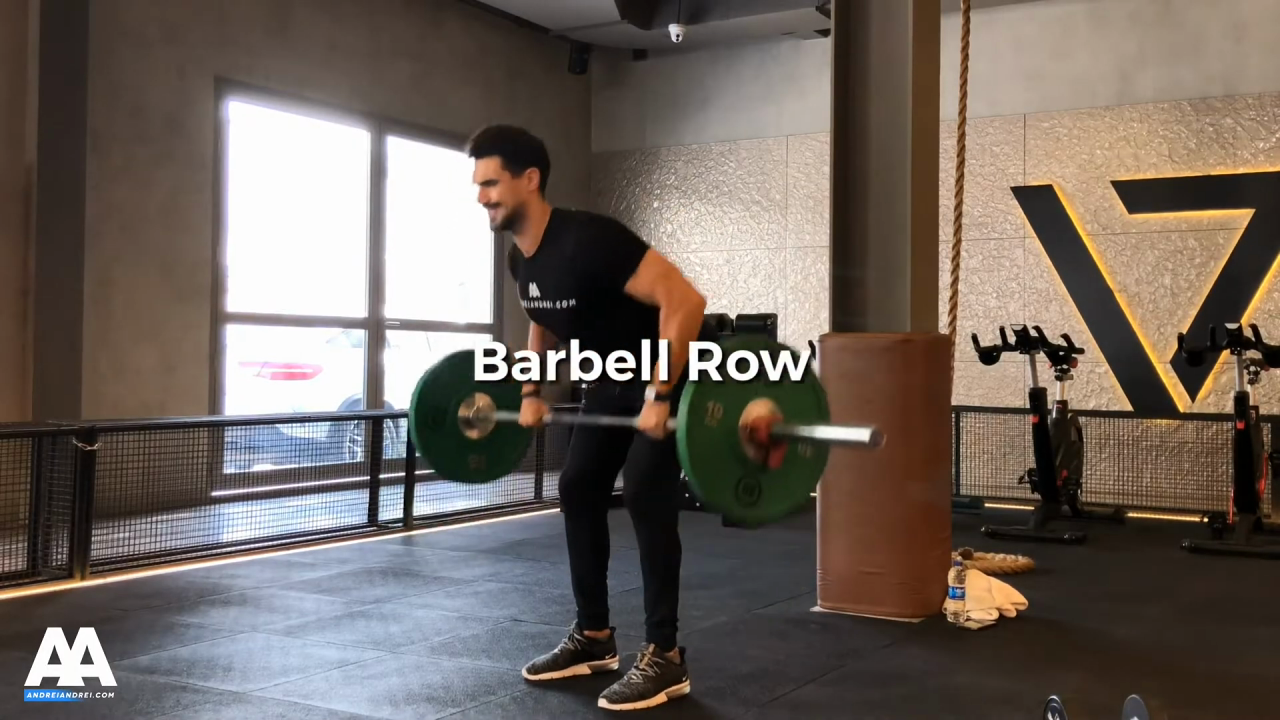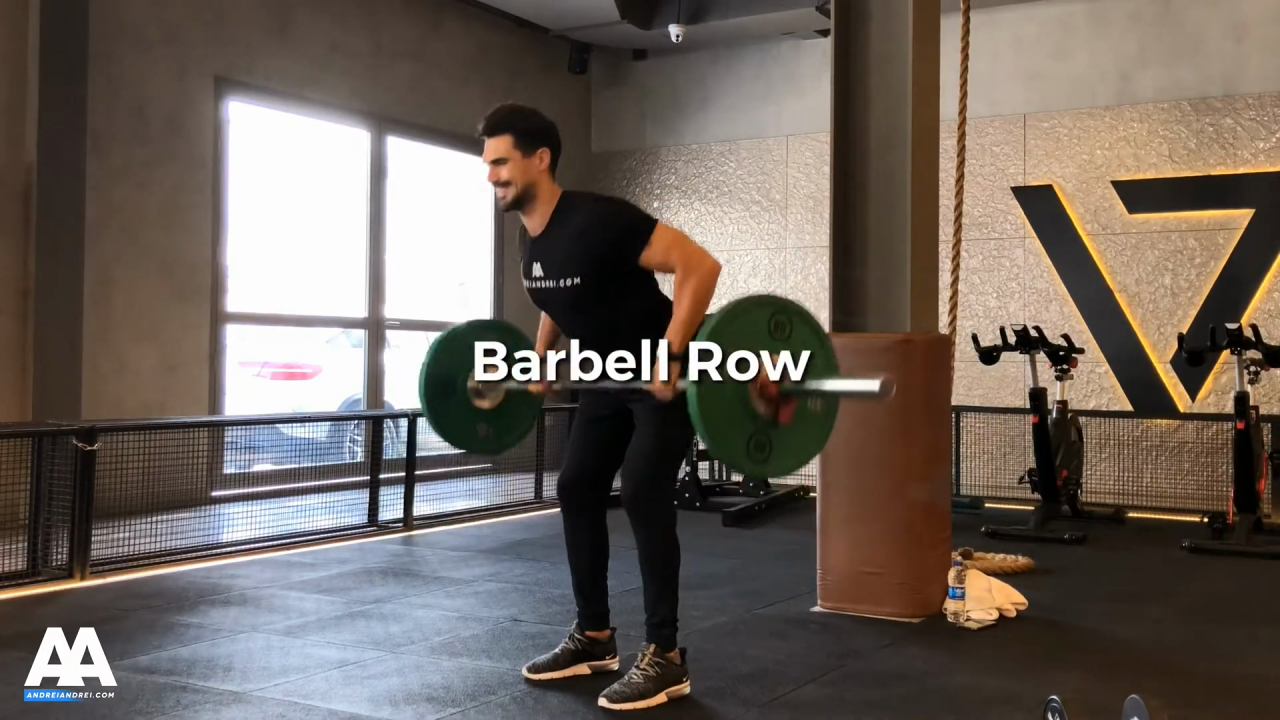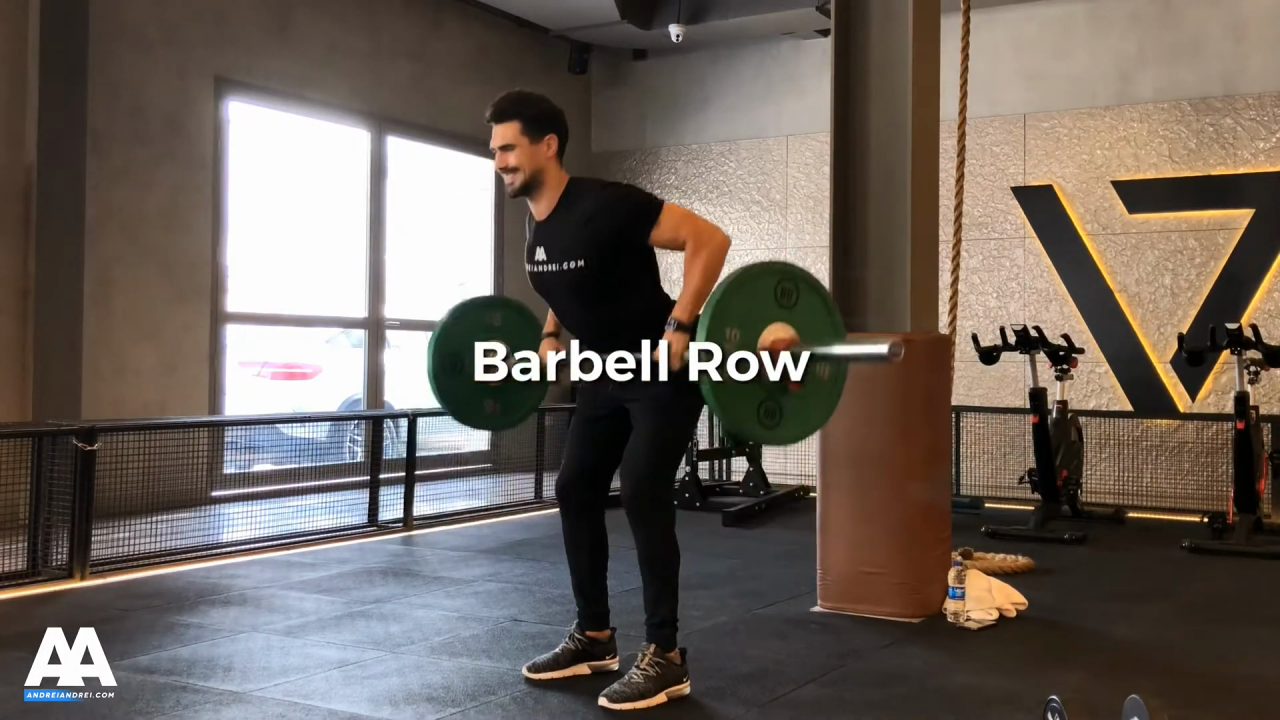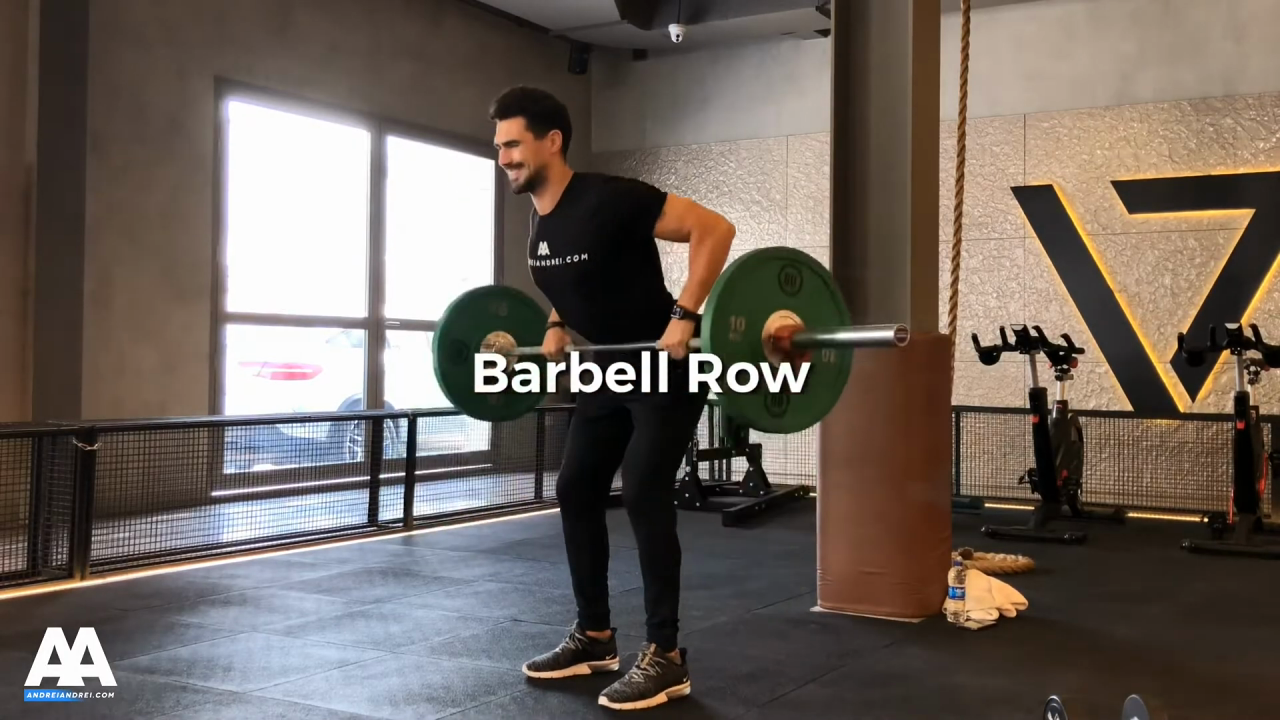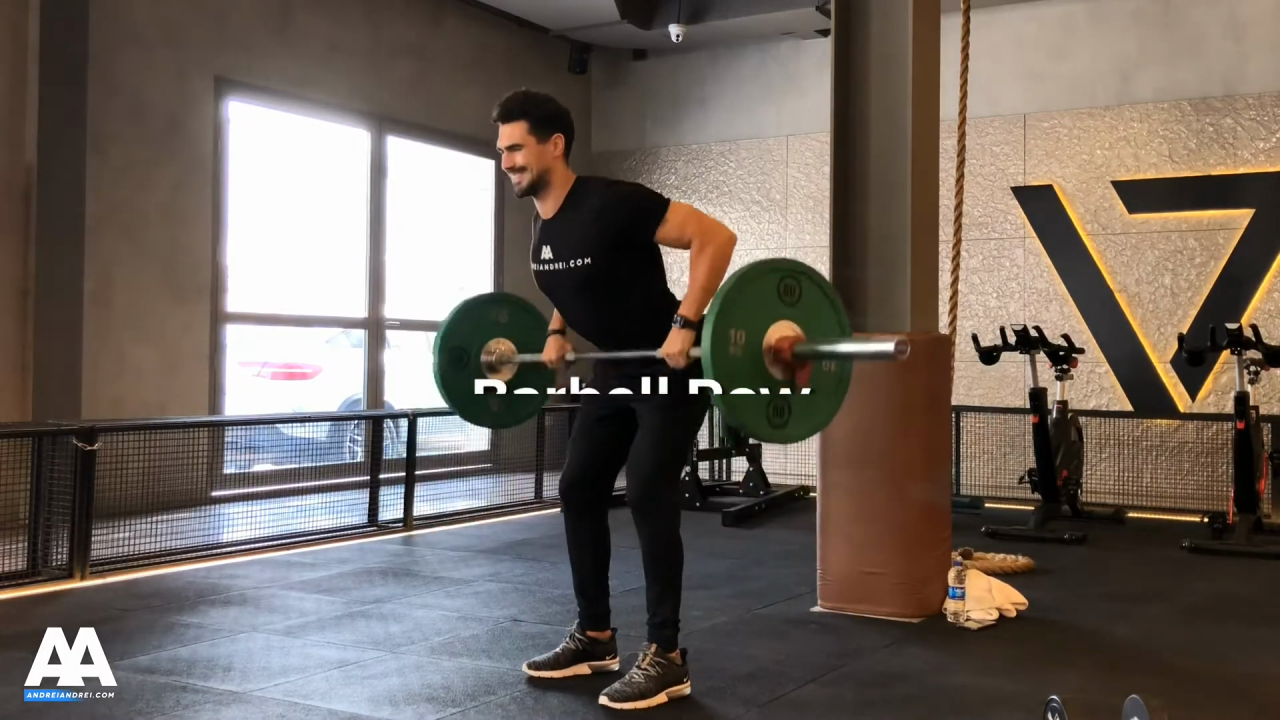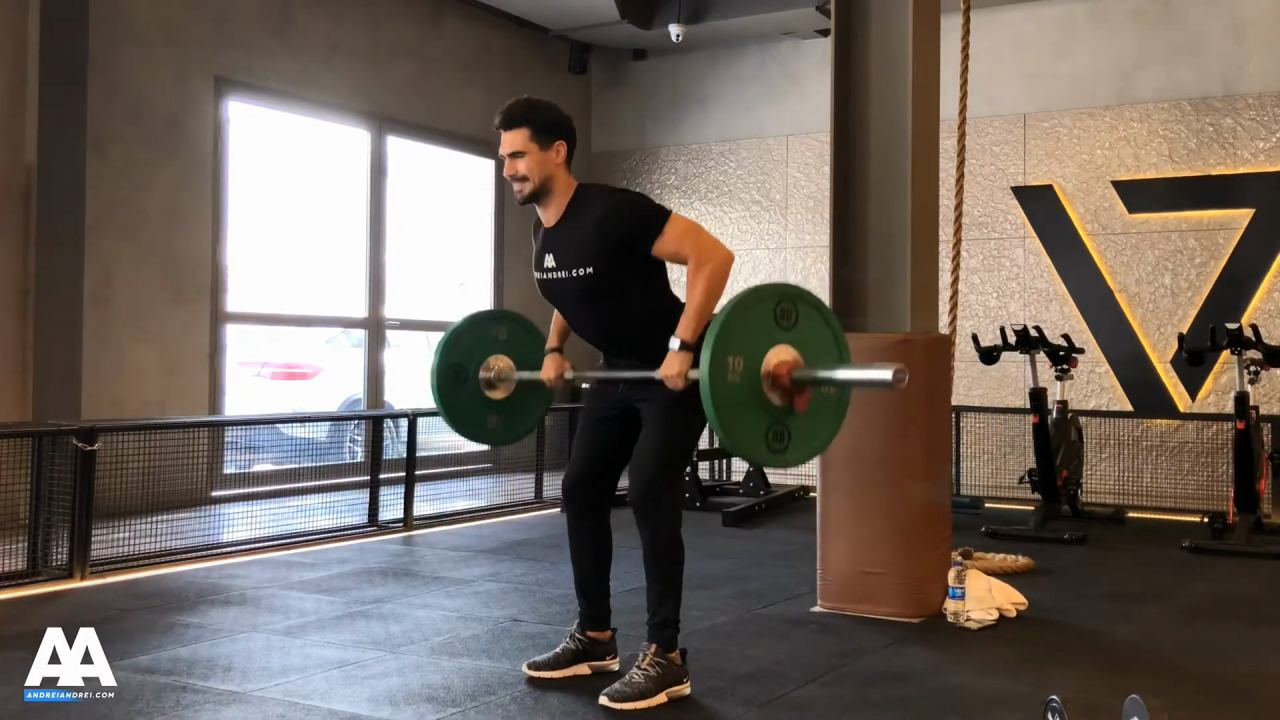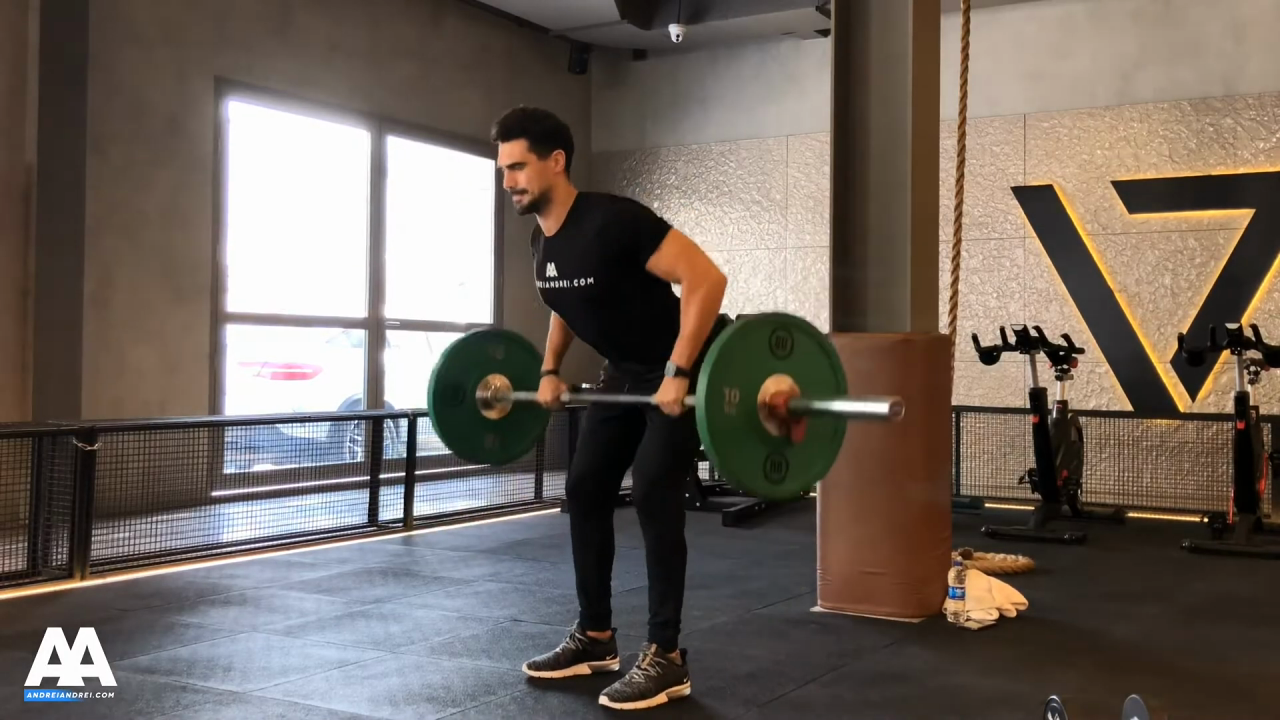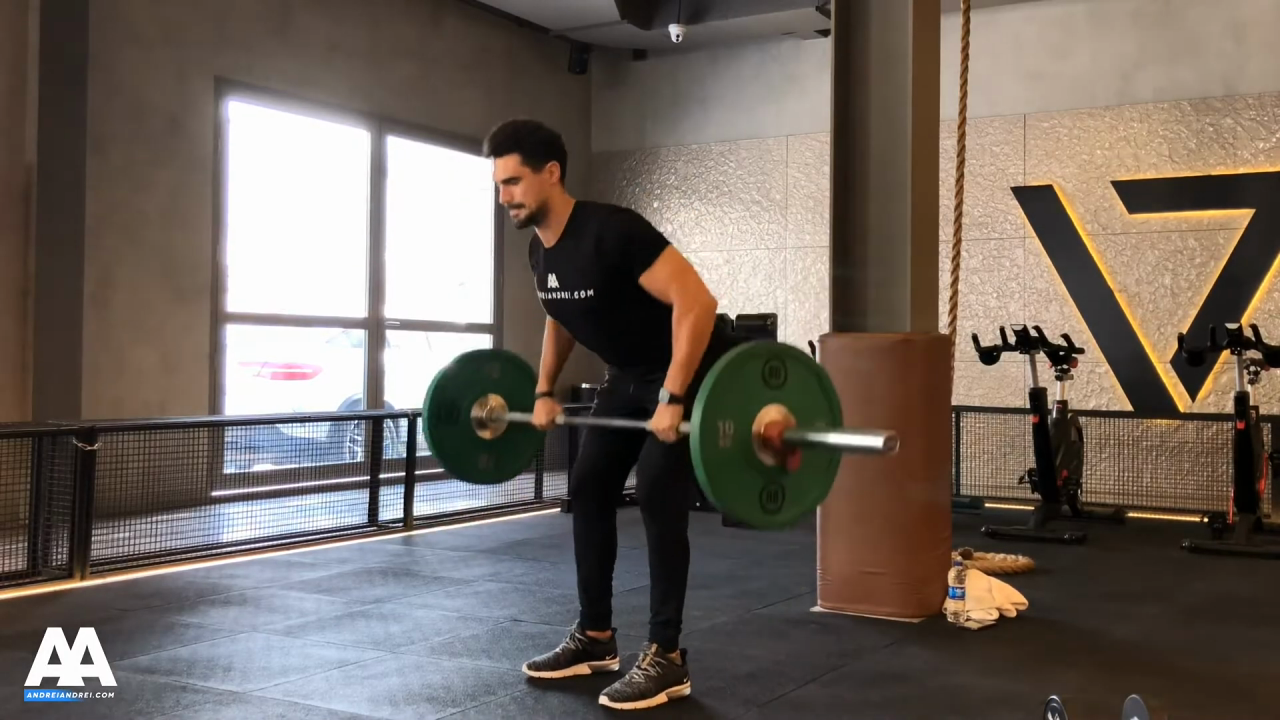
dt=0.1s
person 1, frame 1
left shoulder: (589, 240)
right shoulder: (521, 259)
left elbow: (684, 302)
left wrist: (660, 398)
right wrist: (531, 392)
left hip: (672, 366)
right hip: (614, 368)
left knee: (645, 493)
right knee: (578, 489)
left ankle: (664, 659)
right ankle: (593, 637)
person 1, frame 2
left shoulder: (597, 219)
right shoulder: (530, 240)
left elbow: (700, 267)
left wrist: (671, 358)
right wrist: (541, 362)
left hip: (670, 368)
left knee: (644, 494)
right knee: (576, 489)
left ankle: (664, 658)
right ankle: (593, 637)
person 1, frame 3
left shoulder: (605, 204)
right shoulder: (537, 224)
left elbow: (710, 240)
left wrist: (681, 328)
right wrist: (553, 334)
left hip: (667, 370)
right hip: (609, 370)
left knee: (643, 496)
right knee: (575, 492)
left ankle: (665, 659)
right ankle: (593, 637)
person 1, frame 4
left shoulder: (609, 198)
right shoulder: (540, 219)
left elbow: (714, 228)
left wrist: (685, 316)
right wrist: (558, 326)
left hip: (668, 368)
right hip: (609, 368)
left knee: (644, 495)
right knee: (576, 492)
left ankle: (665, 658)
right ankle: (593, 637)
person 1, frame 5
left shoulder: (611, 203)
right shoulder: (542, 224)
left elbow: (716, 238)
left wrist: (684, 326)
right wrist: (556, 333)
left hip: (671, 366)
right hip: (615, 368)
left knee: (647, 496)
right knee: (578, 491)
left ankle: (665, 658)
right ankle: (594, 637)
person 1, frame 6
left shoulder: (613, 211)
right shoulder: (543, 232)
left elbow: (712, 255)
left wrist: (683, 346)
right wrist: (555, 350)
left hip: (674, 370)
right hip: (619, 371)
left knee: (650, 496)
right knee: (581, 491)
left ankle: (665, 658)
right ankle: (594, 637)
person 1, frame 7
left shoulder: (614, 220)
right shoulder: (542, 240)
left elbow: (706, 280)
left wrist: (678, 375)
right wrist: (551, 371)
left hip: (682, 367)
right hip: (625, 371)
left knee: (654, 495)
right knee: (585, 490)
left ankle: (665, 658)
right ankle: (594, 637)
person 1, frame 8
left shoulder: (612, 231)
right shoulder: (540, 250)
left elbow: (696, 302)
right elbow: (560, 321)
left wrist: (673, 401)
right wrist: (545, 392)
left hip: (689, 369)
right hip: (629, 373)
left knee: (658, 494)
right knee: (588, 489)
left ankle: (666, 658)
right ankle: (595, 637)
